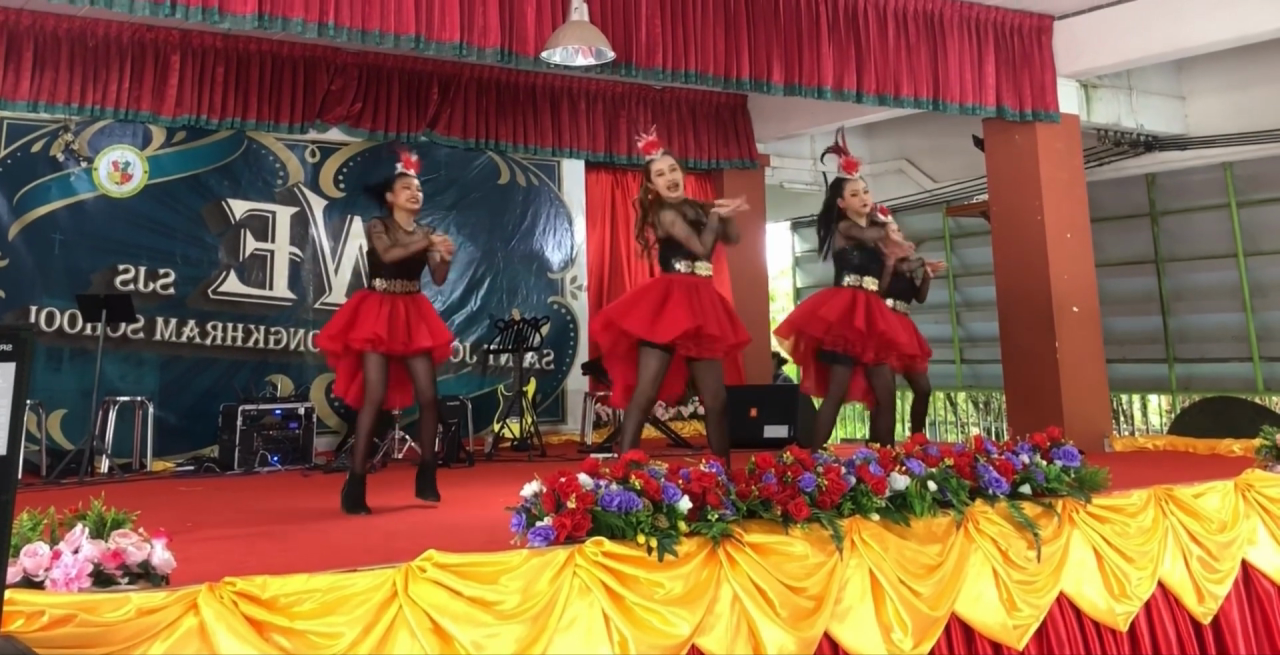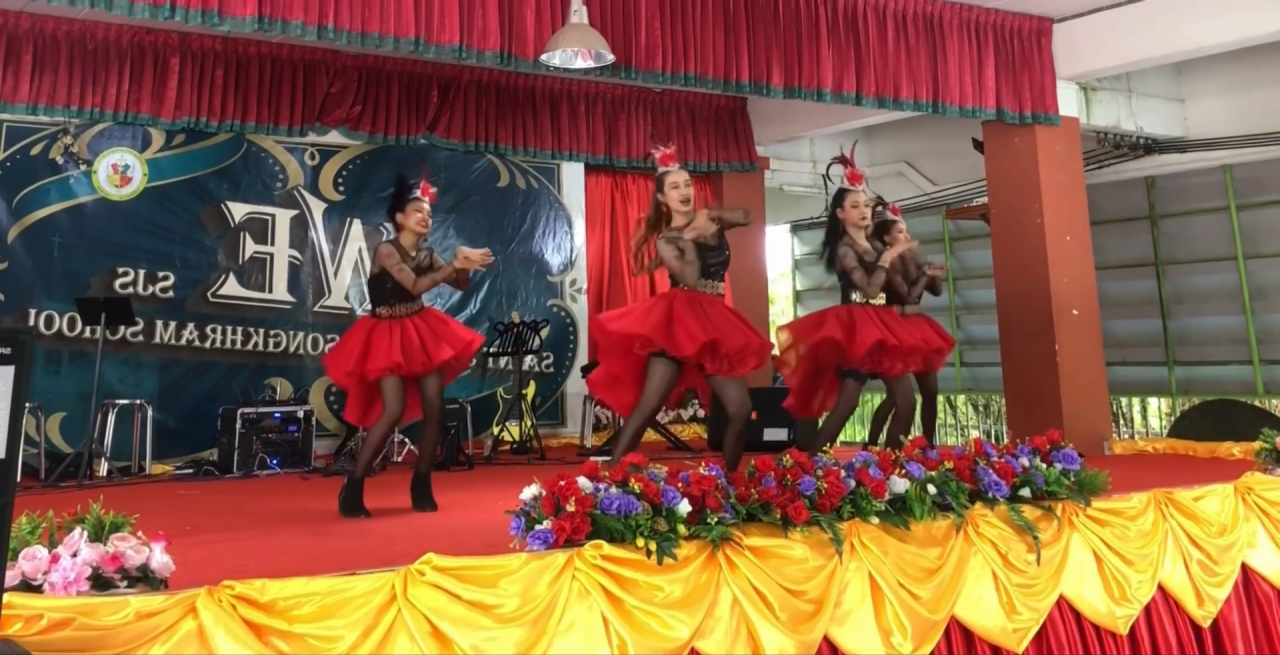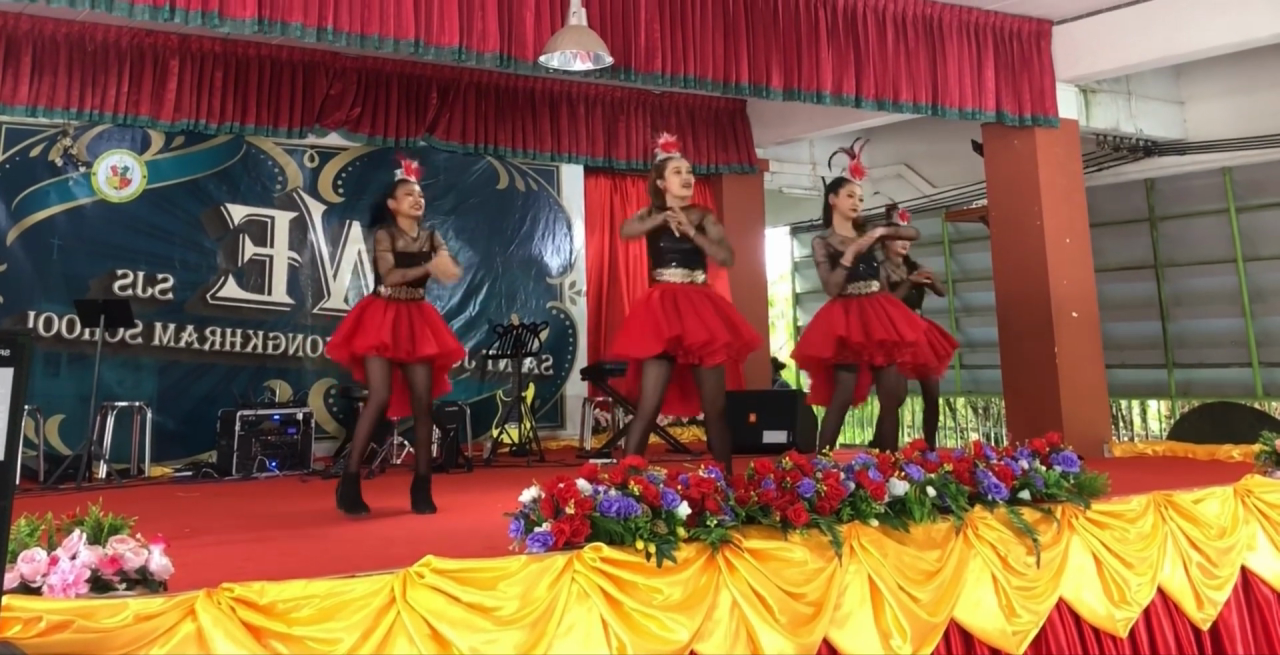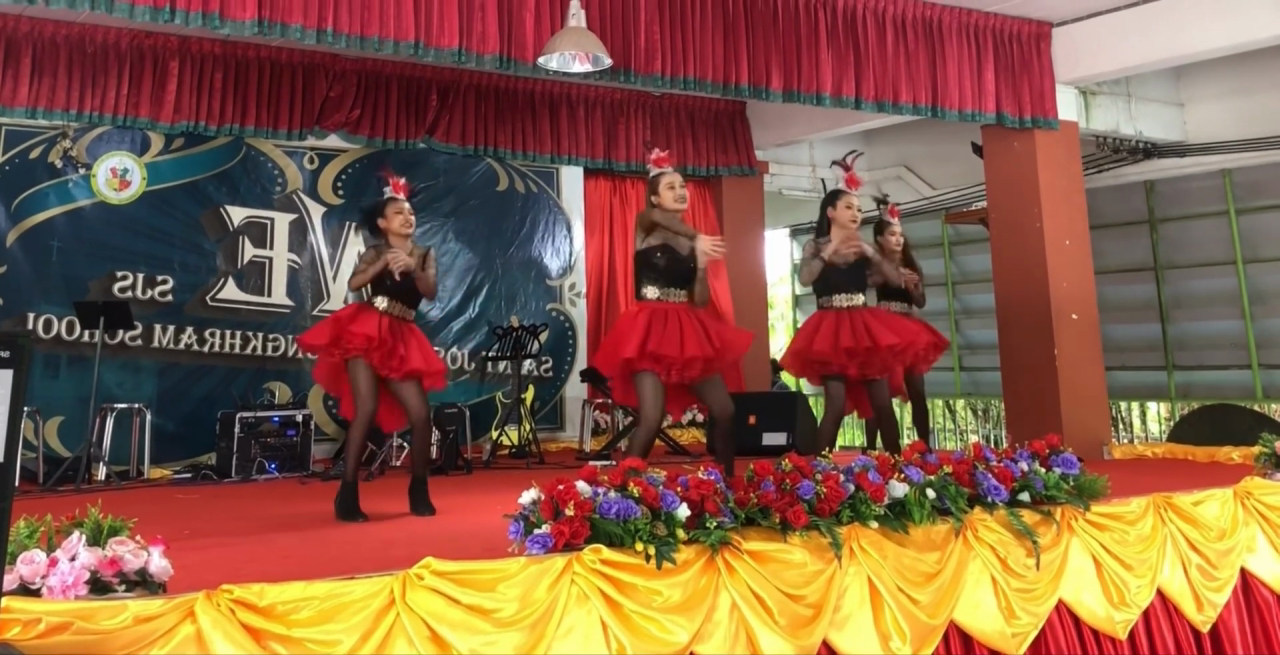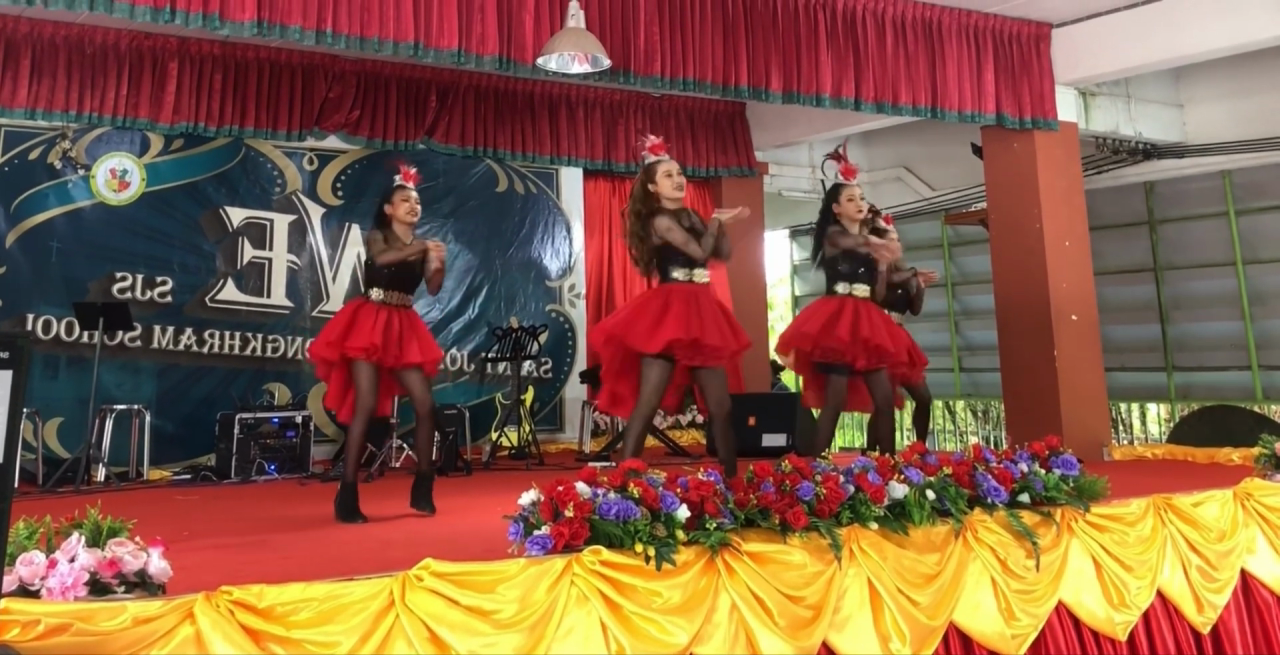
dt=0.2s
person 1, frame 1
left shoulder: (427, 232)
right shoulder: (377, 226)
left elbow: (440, 279)
right elbow: (387, 255)
left wrist: (444, 256)
right wrist: (427, 243)
left hip: (413, 316)
right hip: (377, 313)
left knee: (427, 397)
right knee: (375, 397)
left ankle: (426, 474)
right ankle: (356, 482)
person 1, frame 2
left shoulder: (427, 254)
right shoulder: (386, 250)
left elbow: (461, 284)
right elbow: (415, 286)
left wrist: (464, 263)
right wrist: (453, 264)
left hip: (421, 333)
right hip: (387, 335)
left knee: (434, 410)
right knee: (393, 413)
left ankle: (421, 486)
right ankle: (353, 486)
person 1, frame 3
left shoulder: (431, 236)
right shoulder: (384, 234)
left elbow: (448, 268)
right elbow: (390, 276)
left wrist: (445, 260)
right wrist: (428, 268)
left hip: (415, 320)
right hip: (382, 317)
left knee: (423, 404)
right knee: (380, 398)
left ankle: (421, 484)
right ankle: (349, 482)
person 1, frame 4
left shoulder: (424, 254)
right shoulder: (375, 252)
left elbow: (431, 293)
right elbow: (353, 283)
left wrist: (410, 269)
right wrist: (384, 264)
left hip: (401, 339)
right hip: (365, 331)
left knee: (420, 417)
right knee: (367, 411)
left ankle: (419, 489)
right ankle: (348, 492)
person 1, frame 5
left shoulder: (424, 246)
right shoulder: (378, 237)
left elbow: (434, 288)
right elbow: (381, 257)
left wrist: (438, 263)
right wrist: (420, 248)
left hip: (404, 328)
right hip: (369, 324)
left knee: (425, 405)
right knee: (366, 406)
left ankle: (423, 486)
right ankle: (347, 492)
person 2, frame 1
left shoulder: (699, 208)
right shoulder: (664, 214)
left elbow: (733, 237)
right elbow: (700, 246)
left wrist: (724, 213)
right wrist: (715, 215)
left hip: (702, 304)
right hip: (668, 302)
left knee: (717, 402)
right knee: (643, 397)
person 2, frame 2
left shoulder: (710, 217)
right shoulder: (665, 241)
left elbow: (744, 216)
right elbow: (692, 280)
left wrist: (712, 217)
right wrist: (691, 239)
left hip: (715, 321)
right hip: (677, 320)
left knee: (740, 410)
right knee: (647, 406)
person 2, frame 3
left shoulder: (703, 217)
right shoulder: (651, 216)
left elbow: (725, 258)
right elbow: (624, 231)
left wrist: (692, 229)
right wrist: (664, 218)
left hip: (702, 313)
right hip: (663, 312)
left knee: (715, 407)
right knee: (649, 406)
person 2, frame 4
left shoulder: (696, 245)
right shoulder: (648, 226)
left elbow: (701, 301)
right elbow: (657, 217)
left wrist: (702, 264)
right wrist: (696, 239)
left hip: (688, 329)
right hip: (648, 329)
left knee: (724, 412)
right knee: (652, 419)
person 2, frame 5
left shoulder: (691, 216)
right shoulder: (660, 221)
left elbow: (721, 255)
right elbow: (700, 252)
left wrist: (721, 223)
right wrist: (715, 224)
left hip: (701, 313)
right hip: (667, 311)
left knee: (721, 409)
right knee: (646, 407)
left ankle: (731, 481)
person 3, frame 1
left shoulder: (873, 236)
right shoulder: (843, 227)
left elbow: (881, 283)
right elbow: (870, 233)
left wrist: (891, 256)
right wrist: (894, 241)
left hip: (871, 313)
right hip: (843, 311)
left knee: (886, 394)
right knee: (836, 392)
person 3, frame 2
left shoulder: (874, 247)
right shoulder: (845, 248)
right elbow: (870, 288)
left wrist: (897, 255)
right wrist: (888, 258)
left hip: (880, 328)
right hip: (857, 329)
left knee: (905, 402)
right knee: (846, 405)
person 3, frame 3
left shoulder: (868, 232)
right shoulder: (821, 242)
left elbow: (914, 234)
right elbow: (832, 289)
left wrist: (883, 231)
right wrist: (850, 253)
left hip: (879, 315)
right hip: (846, 319)
left knee: (893, 396)
right knee: (842, 397)
person 3, frame 4
left shoulder: (862, 249)
right shoulder: (816, 246)
left elbow: (896, 279)
right elbow: (805, 279)
left wrist: (872, 254)
right wrist: (830, 250)
left hip: (864, 329)
right hip: (829, 330)
left knee: (882, 404)
right knee: (837, 406)
person 3, frame 5
left shoulder: (865, 246)
right shoulder: (834, 234)
left elbow: (878, 292)
right elbow: (849, 242)
left wrist: (880, 260)
right wrist: (878, 243)
left hip: (865, 323)
right hip: (836, 320)
left knee: (885, 399)
right knee: (833, 402)
person 4, frame 1
left shoulder: (911, 264)
right shoulder: (882, 259)
left elbow: (920, 298)
right elbow: (883, 283)
left wrist: (927, 276)
left hip: (903, 327)
left knee: (924, 389)
person 4, frame 2
left shoulder: (912, 262)
right shoulder: (889, 263)
left elbow: (936, 291)
right elbow: (907, 295)
left wrist: (934, 275)
right wrist: (926, 274)
left hip: (918, 328)
left knee: (930, 391)
left ankle: (928, 445)
right ankle: (871, 445)
person 4, frame 3
left shoulder: (913, 267)
right shoulder: (882, 269)
left elbow: (941, 292)
left wrist: (930, 280)
right wrist: (910, 281)
left hip: (921, 333)
left knee: (932, 396)
left ankle: (930, 449)
person 4, frame 4
left shoulder: (911, 265)
left elbow: (920, 303)
right elbow: (868, 280)
left wrist: (912, 286)
right wrist: (894, 275)
left hip: (910, 330)
left knee: (917, 395)
person 4, frame 5
left shoulder: (905, 274)
right shoulder: (877, 266)
left elbow: (915, 310)
right elbow: (888, 278)
left wrist: (920, 288)
right wrist: (916, 275)
left hip: (899, 339)
left knee: (924, 398)
